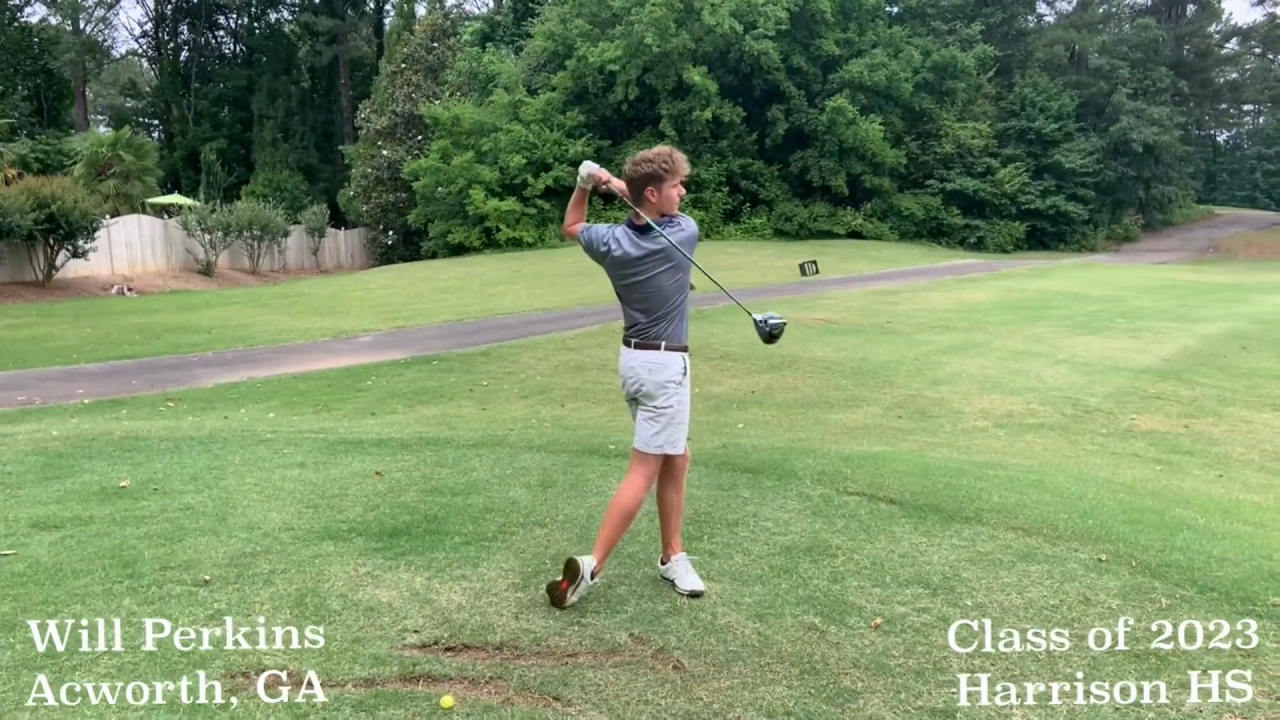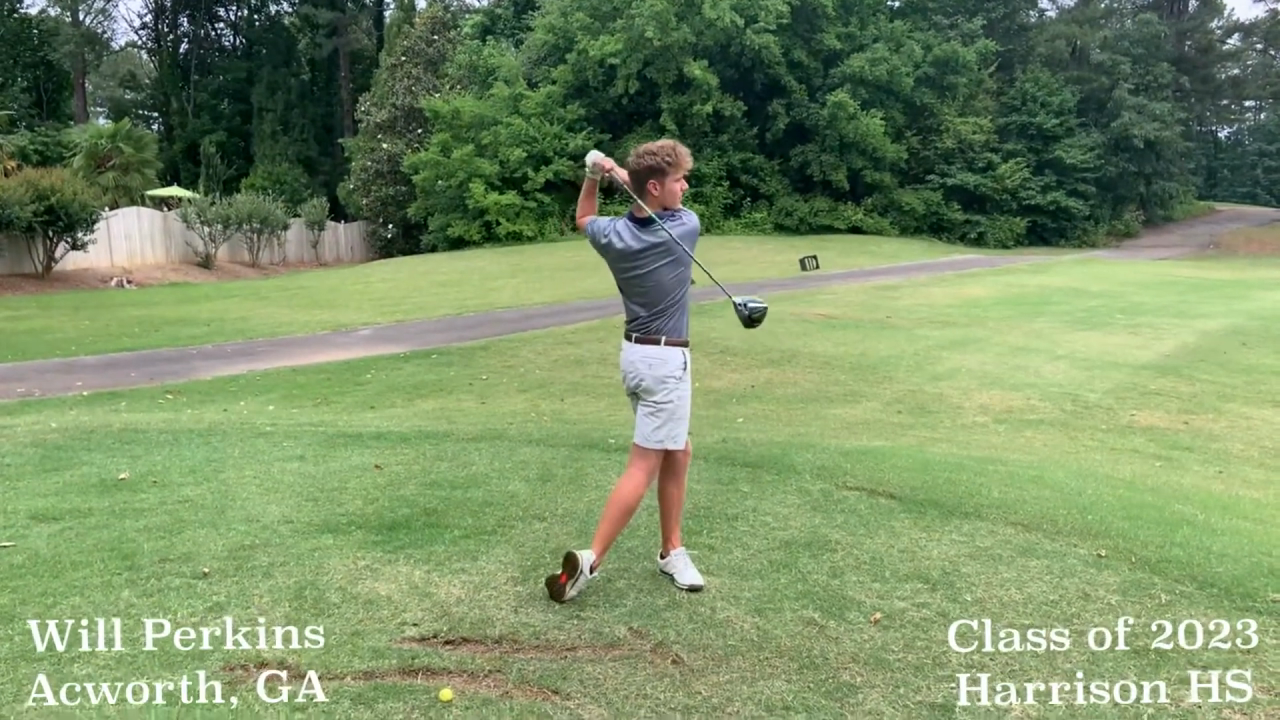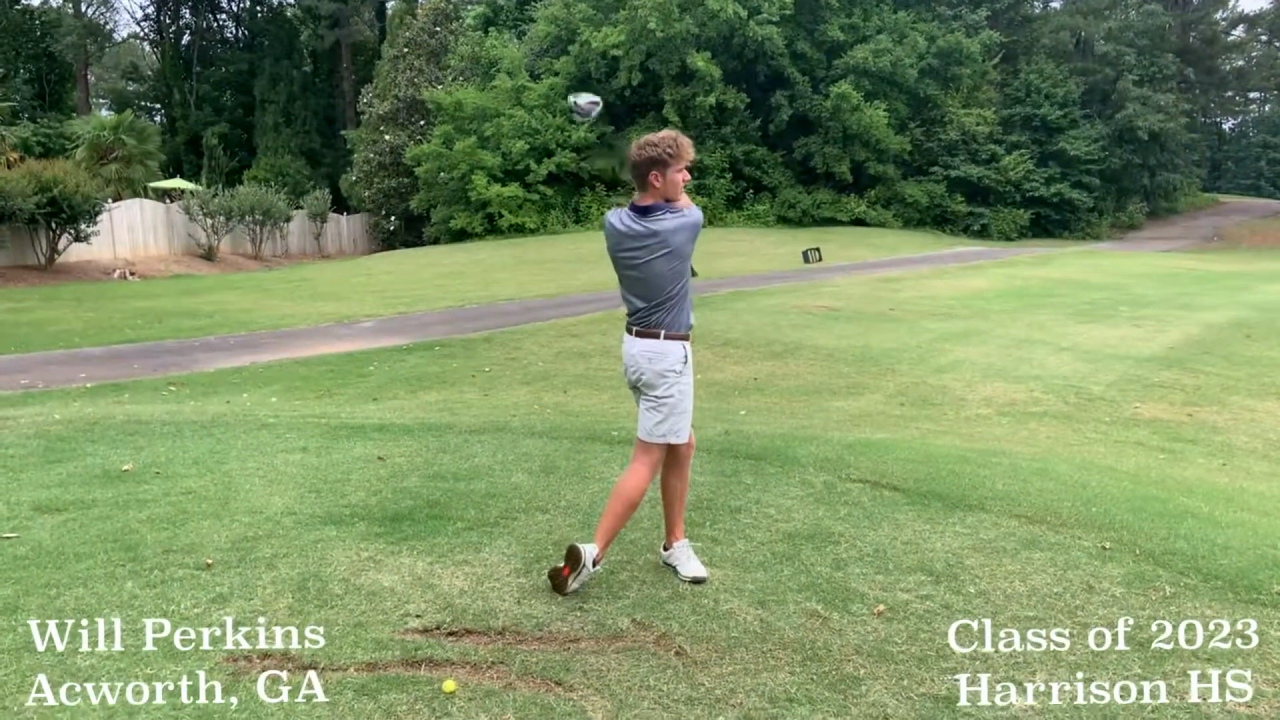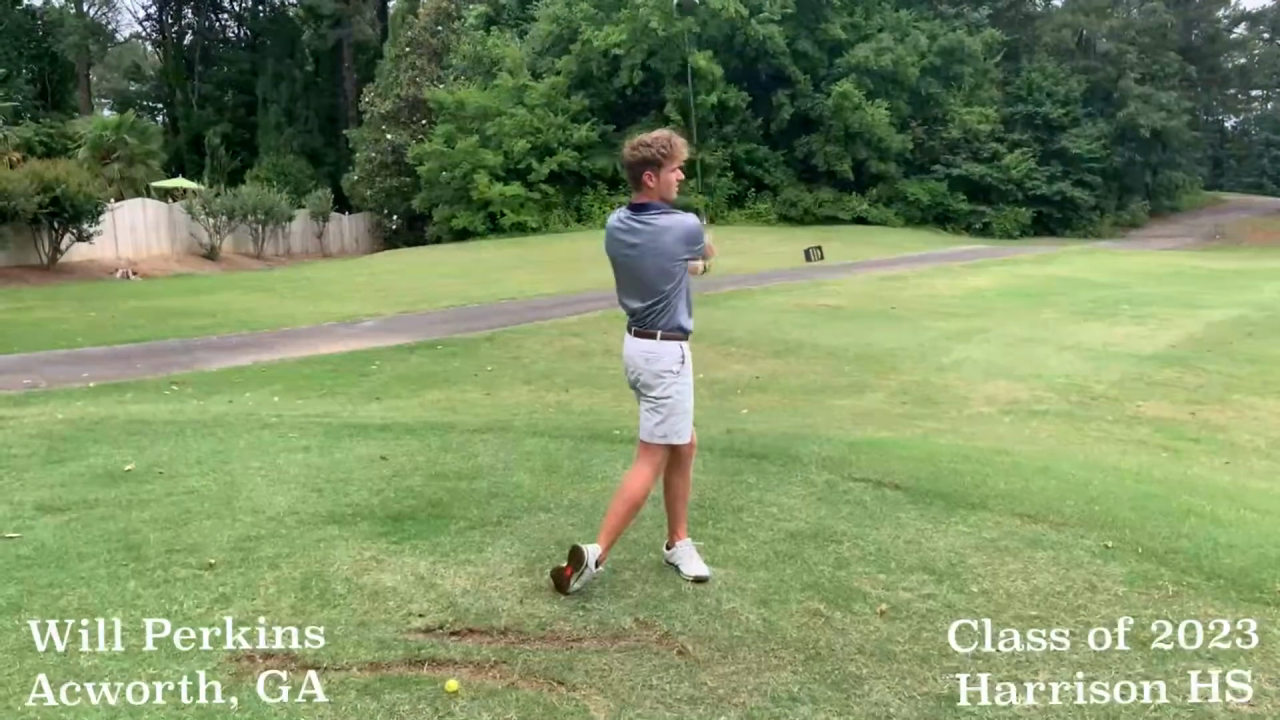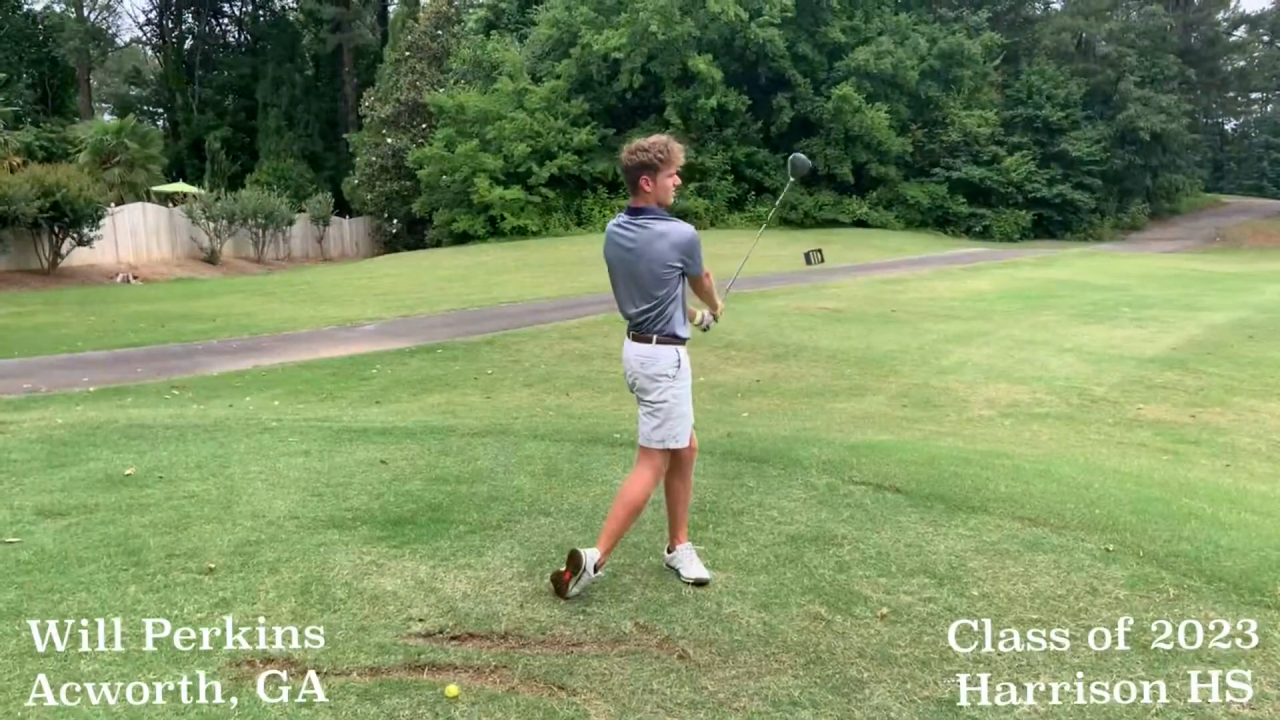
dt=0.4s
person 1, frame 1
left shoulder: (609, 241)
right shoulder: (684, 233)
left elbow: (571, 226)
right elbow: (670, 215)
left wrist: (585, 183)
right wrist: (618, 184)
left hip: (635, 358)
right hip: (664, 364)
left knee: (676, 459)
right knee: (643, 471)
left ankle: (673, 556)
right ankle: (590, 566)
person 1, frame 2
left shoulder: (613, 235)
right shoulder: (686, 228)
left elbow: (583, 218)
right elbow: (673, 210)
left wrist: (593, 176)
right wrist: (623, 173)
left hip: (636, 353)
right hip: (665, 359)
left knee: (678, 453)
right knee: (644, 466)
left ankle: (672, 550)
right ankle: (589, 560)
person 1, frame 3
left shoulder: (615, 225)
right shoulder: (686, 223)
left wrist: (640, 167)
right wrist: (652, 169)
left hip: (637, 345)
right hip: (666, 353)
left knee: (681, 446)
right knee: (648, 460)
left ankle: (675, 543)
right ankle: (591, 554)
person 1, frame 4
left shoulder: (615, 225)
right shoulder: (684, 228)
right elbow: (708, 251)
right wrist: (701, 259)
left hip: (638, 345)
right hip: (665, 352)
left knee: (683, 445)
right knee: (651, 460)
left ankle: (678, 542)
right ankle: (594, 554)
person 1, frame 5
left shoulder: (614, 232)
right shoulder: (680, 236)
right elbow: (703, 284)
right wrist: (714, 309)
left hip: (639, 349)
right hip: (662, 357)
left knee: (684, 449)
right knee: (651, 465)
left ankle: (678, 545)
right ankle: (593, 559)
